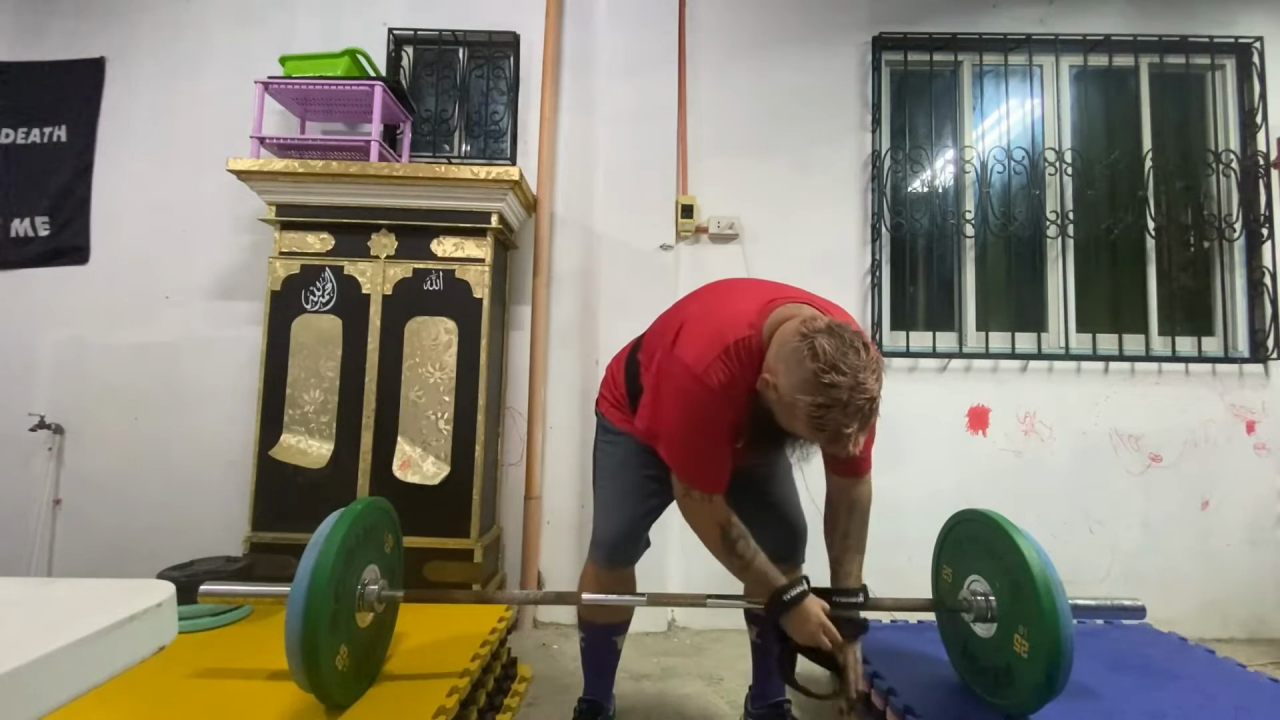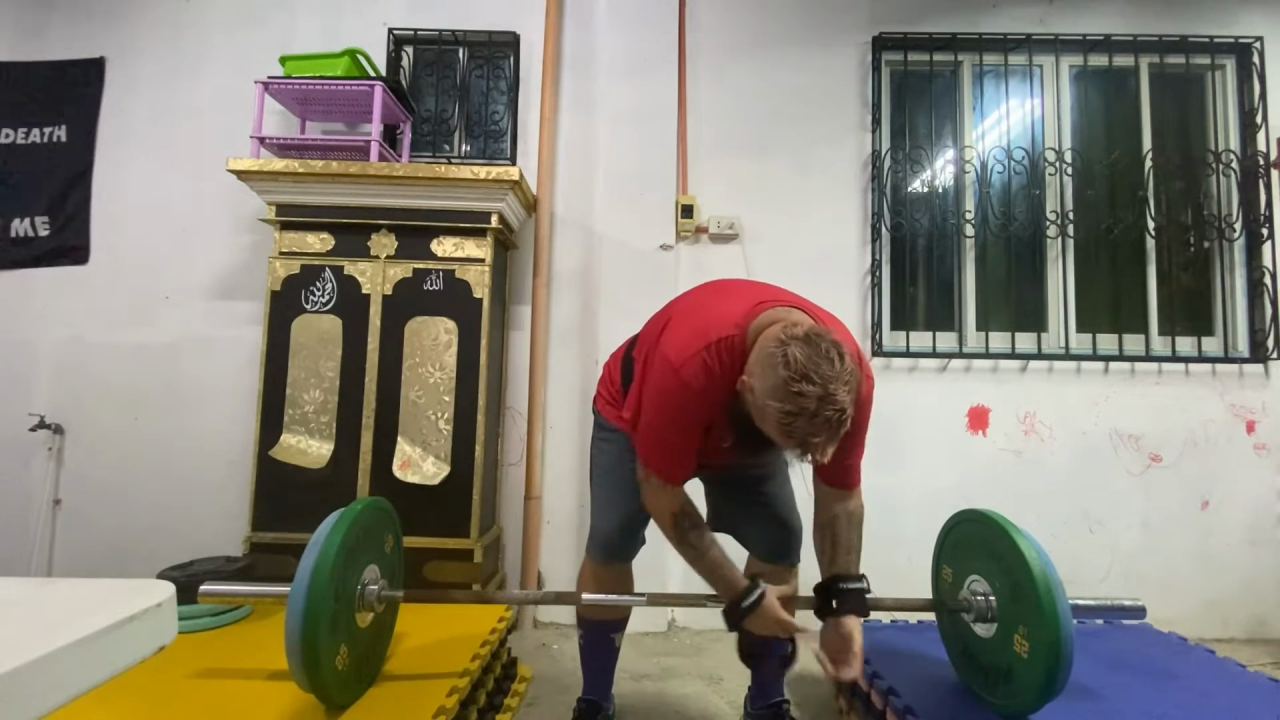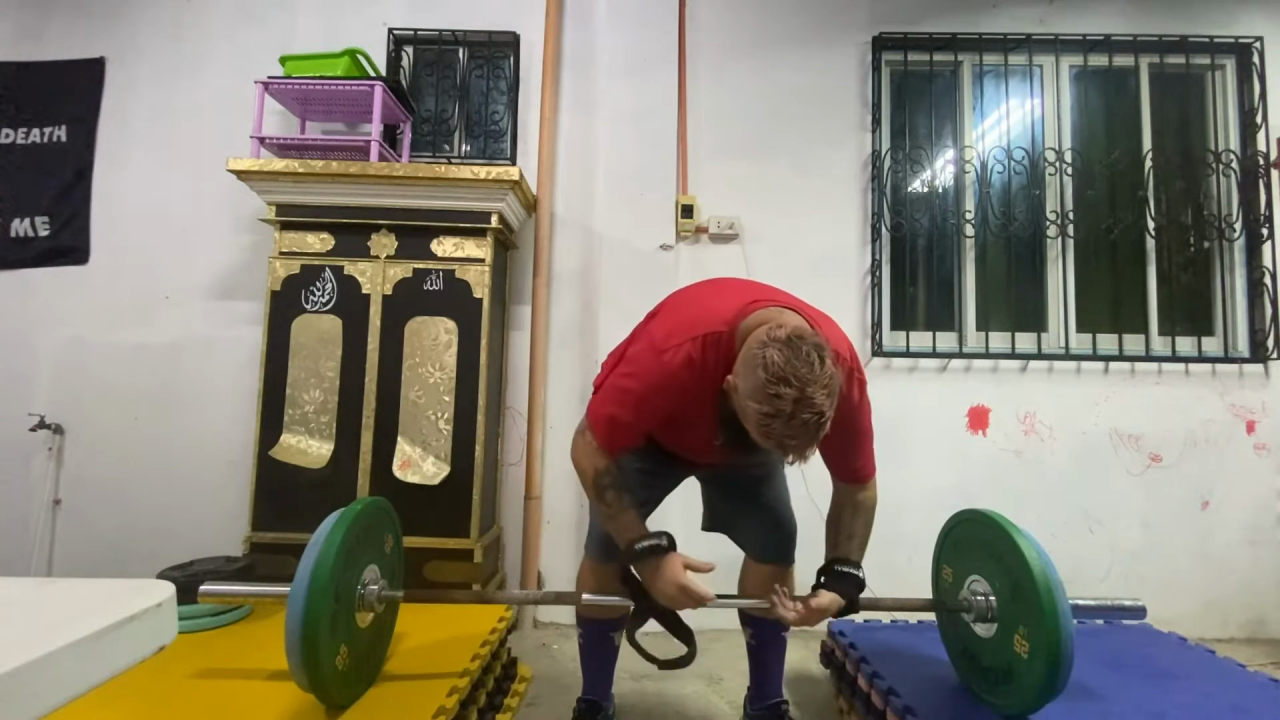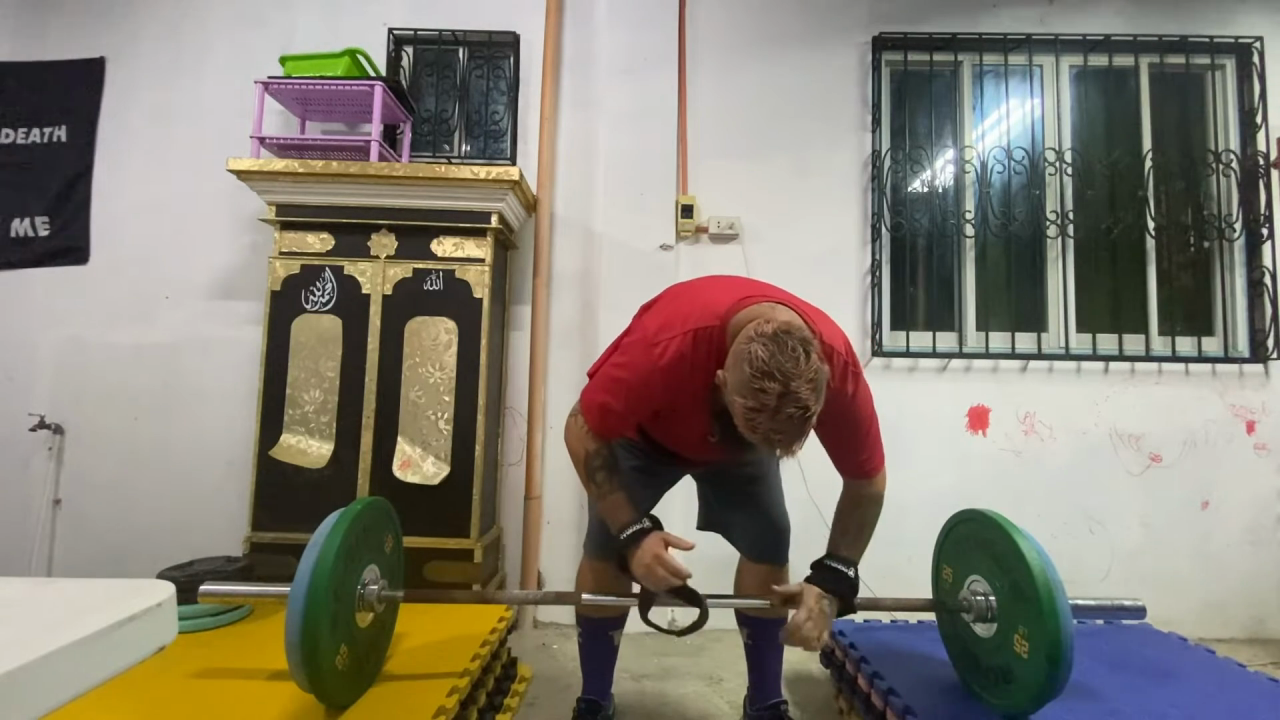
dt=0.4s
person 1, frame 1
left shoulder: (855, 366)
right shoulder: (704, 365)
left elbow: (850, 485)
right elbow: (701, 503)
right wrist: (788, 598)
left hip: (748, 432)
right hip: (640, 416)
left knee: (785, 547)
right knee: (613, 549)
person 1, frame 2
left shoulder: (848, 377)
right shoulder: (688, 361)
left elbow: (839, 496)
right elbow: (661, 492)
left wrist: (844, 604)
right wrist: (742, 597)
left hip: (741, 437)
right hip: (637, 417)
left knee: (781, 544)
right knee: (609, 544)
person 1, frame 3
left shoulder: (840, 371)
right shoulder: (673, 352)
left elbow: (857, 484)
right elbow: (590, 448)
left wrist: (841, 576)
right wrist: (647, 553)
left hip: (740, 444)
right hip: (643, 428)
left knee: (775, 543)
right knee: (607, 547)
person 1, frame 4
left shoulder: (837, 368)
right shoulder: (666, 344)
left elbow: (866, 480)
right elbow: (583, 430)
left wrist: (832, 578)
right wrist: (631, 532)
left hip: (736, 445)
right hip: (640, 429)
left knee: (769, 545)
right knee: (606, 548)
